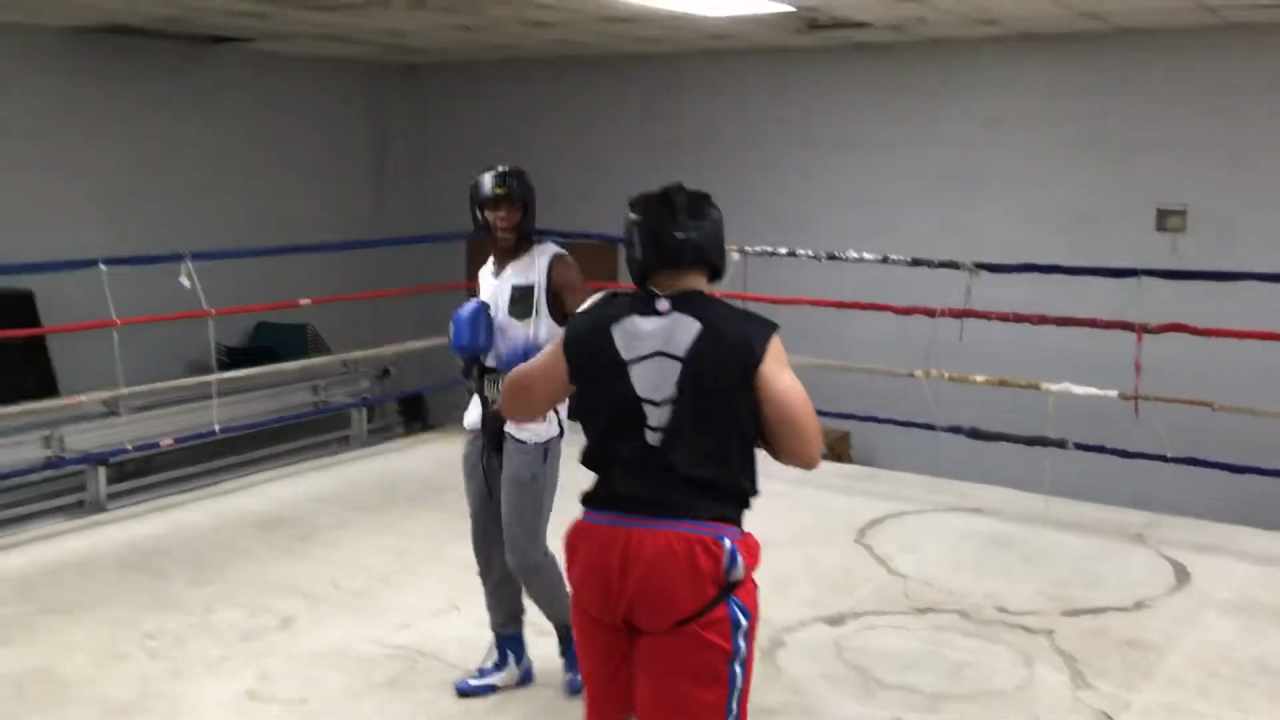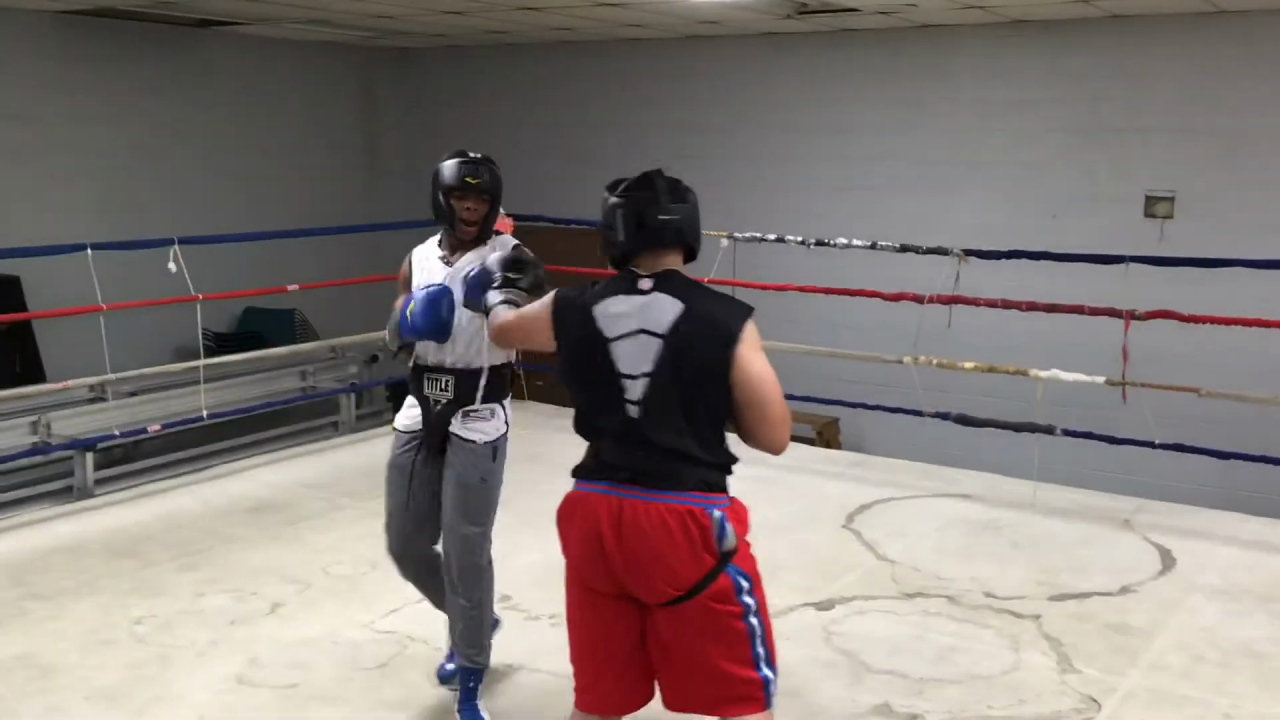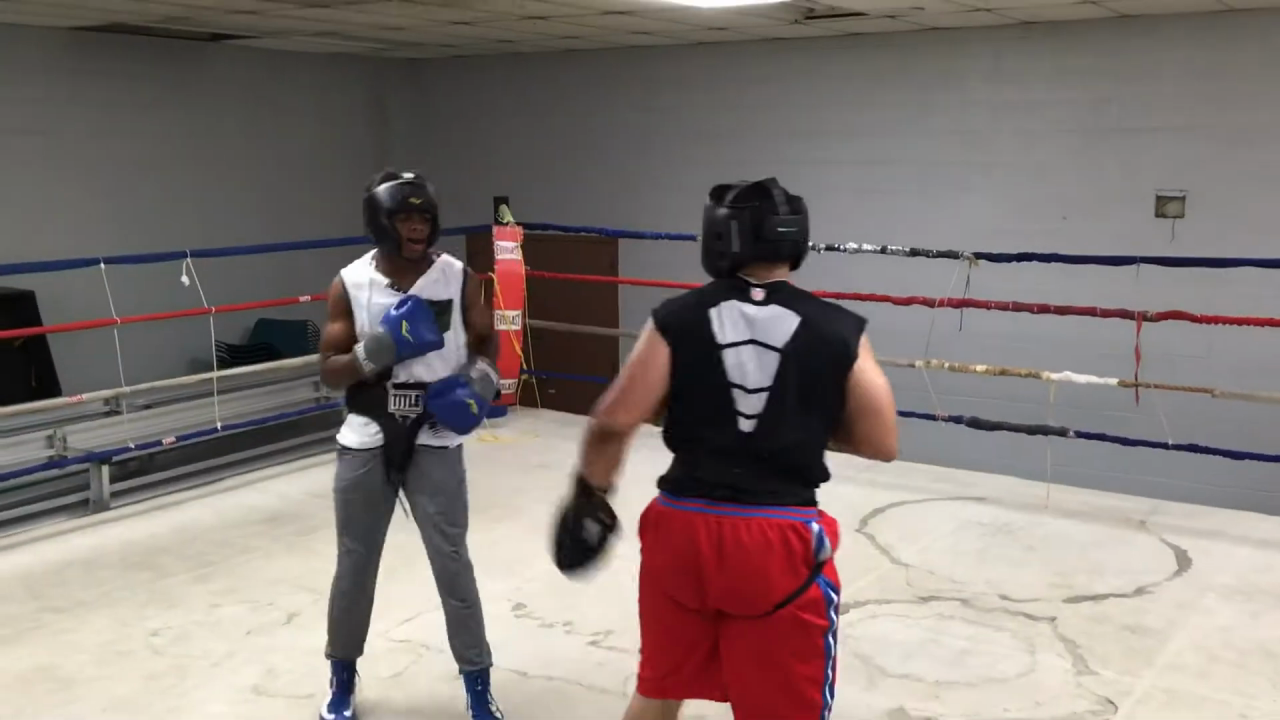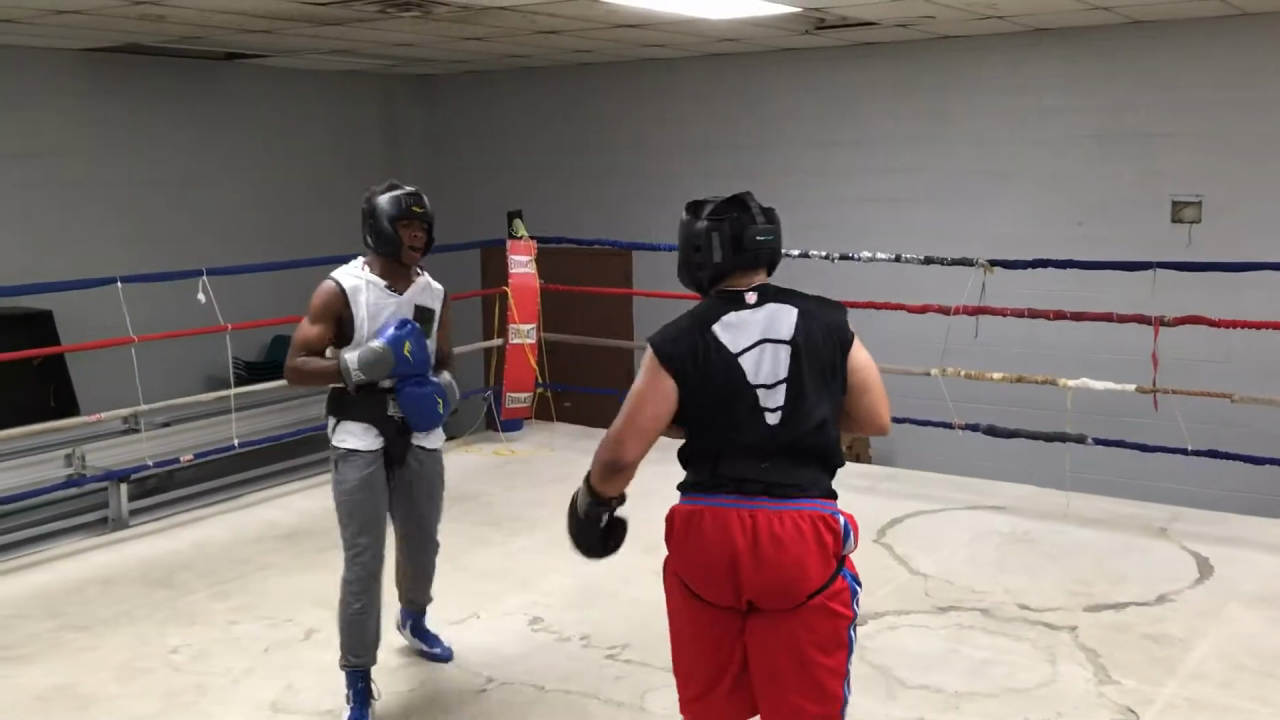
dt=0.4s
person 1, frame 1
left shoulder: (554, 265)
right shoulder: (488, 270)
right wrist: (466, 336)
left hip: (535, 420)
right hip: (485, 414)
left knee: (522, 550)
right knee: (488, 546)
left ankle: (570, 638)
right ankle: (510, 657)
person 1, frame 2
left shoulder: (509, 256)
right shoulder: (417, 259)
right elbow: (395, 342)
right wrist: (404, 325)
left hip: (477, 420)
right hip: (419, 415)
left knee: (465, 553)
right knee: (406, 546)
right ankle: (476, 627)
person 1, frame 3
left shoulder: (457, 278)
right shoulder: (350, 284)
left elbow: (486, 341)
right elbow: (330, 372)
left wrist: (478, 383)
right wrist: (373, 352)
left hip: (435, 437)
right hip: (366, 436)
left knee: (452, 562)
right knee: (355, 564)
person 1, frame 4
left shoulder: (434, 293)
right shoulder: (340, 289)
right elbow: (295, 368)
left wrist: (444, 388)
right wrist: (362, 362)
left hip: (419, 434)
right hip: (360, 436)
left knee: (423, 542)
right knee: (363, 562)
left ankle: (414, 620)
person 2, frame 1
left shoulder: (590, 332)
right shoulder: (749, 338)
left elbow: (513, 404)
right elbow: (805, 451)
left hip: (603, 542)
right hip: (698, 557)
person 2, frame 2
left shoulder: (574, 309)
right shoulder: (726, 320)
left elbow: (502, 328)
right elbow: (773, 437)
left wrist: (497, 295)
left hip: (598, 516)
right hip: (690, 524)
person 2, frame 3
left shoulder: (678, 319)
right shoulder: (839, 332)
left elbow: (613, 423)
right elbow: (882, 445)
left wrist: (588, 495)
left hip: (682, 529)
right hip: (782, 542)
person 2, frame 4
left shoulder: (676, 343)
right shoulder: (828, 322)
left elbow: (623, 453)
right elbow: (874, 419)
left wrist: (594, 498)
left hip: (707, 534)
right hip: (804, 538)
